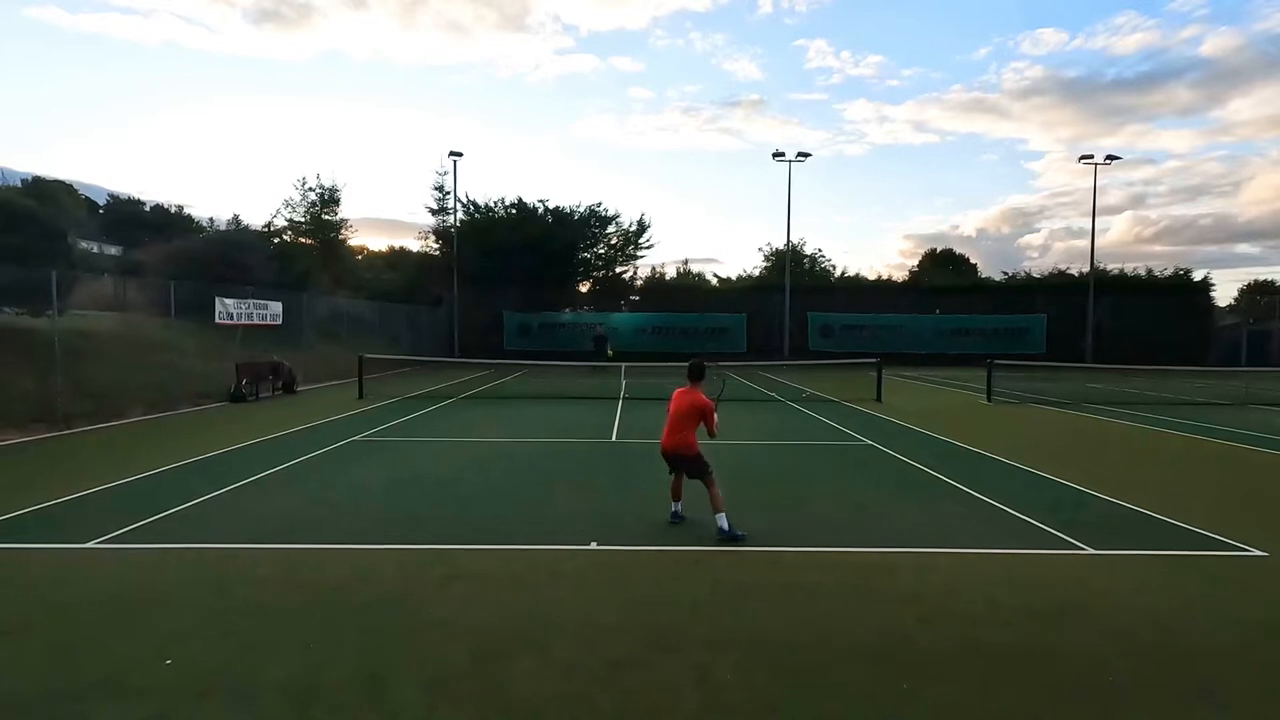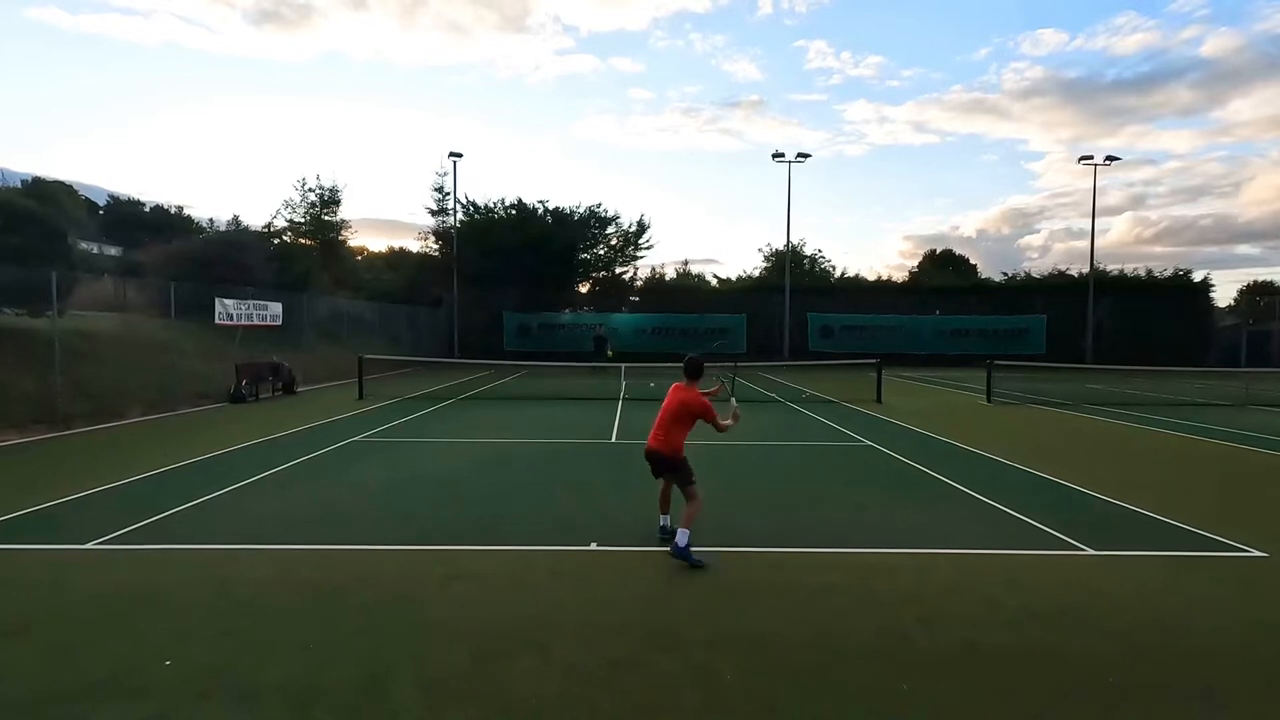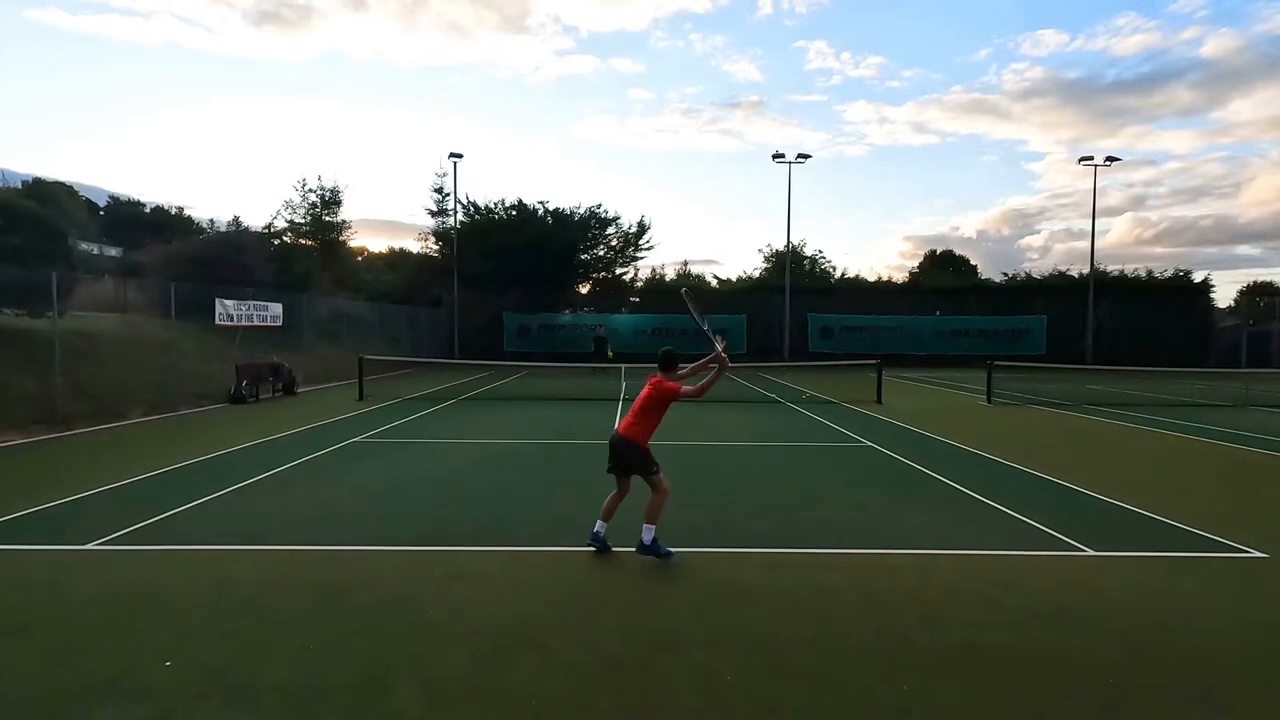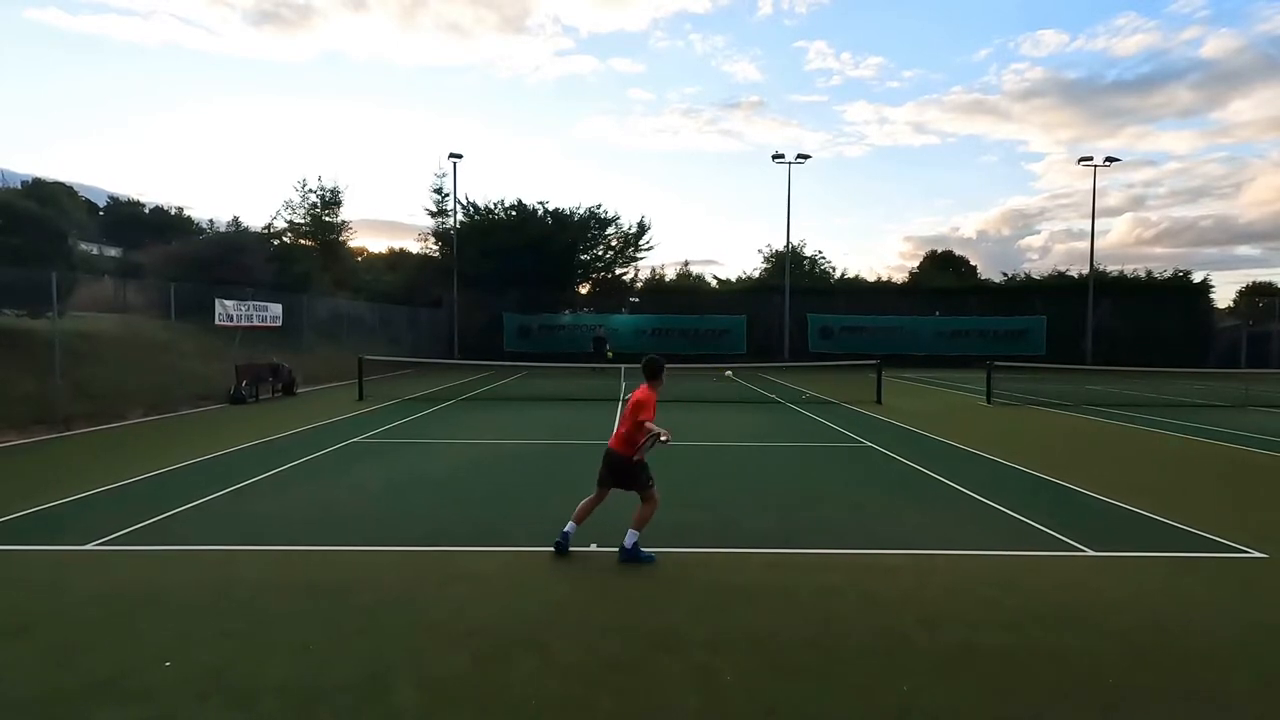
dt=0.4s
person 1, frame 1
left shoulder: (676, 394)
right shoulder: (704, 403)
right elbow: (712, 434)
right wrist: (714, 422)
left hip: (667, 448)
right hip: (688, 450)
left knee: (678, 475)
right knee: (711, 484)
left ankle: (675, 512)
right ankle: (724, 528)
person 1, frame 2
left shoulder: (674, 388)
right shoulder: (701, 403)
right elbow: (720, 427)
left wrist: (712, 391)
right wrist: (733, 420)
left hip: (651, 448)
right hip: (670, 453)
left knee: (668, 480)
right knee: (693, 498)
left ankle: (665, 527)
right ankle: (680, 546)
person 1, frame 3
left shoulder: (657, 380)
right shoulder: (664, 387)
left elbow: (686, 372)
right elbow: (696, 392)
left wrist: (714, 357)
right wrist: (720, 370)
left hip: (620, 438)
right hip: (633, 443)
left knee: (621, 490)
right knee: (661, 489)
left ankle: (598, 535)
right ankle: (648, 541)
person 1, frame 4
left shoulder: (640, 393)
right shoulder: (647, 398)
right elbow: (645, 425)
right wrist: (660, 431)
left hip: (613, 452)
right hip: (629, 457)
left knee: (598, 497)
right knee: (651, 500)
left ankle: (565, 535)
right ankle: (629, 547)
